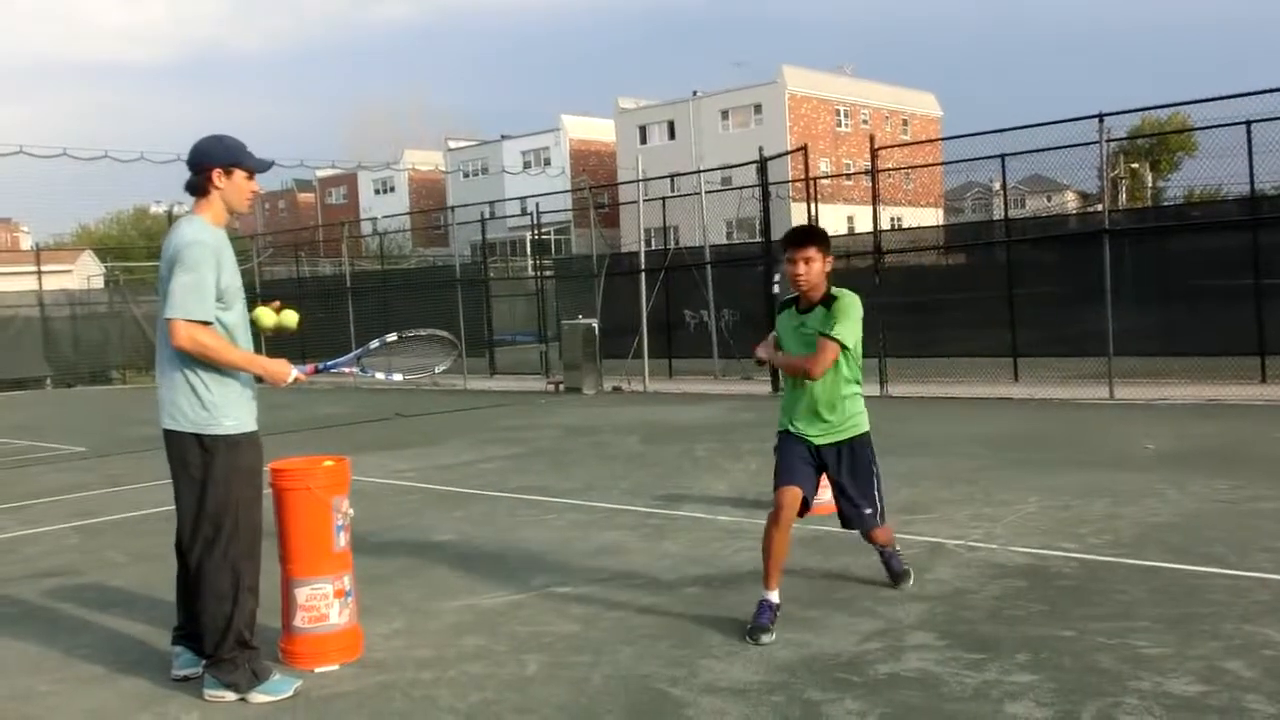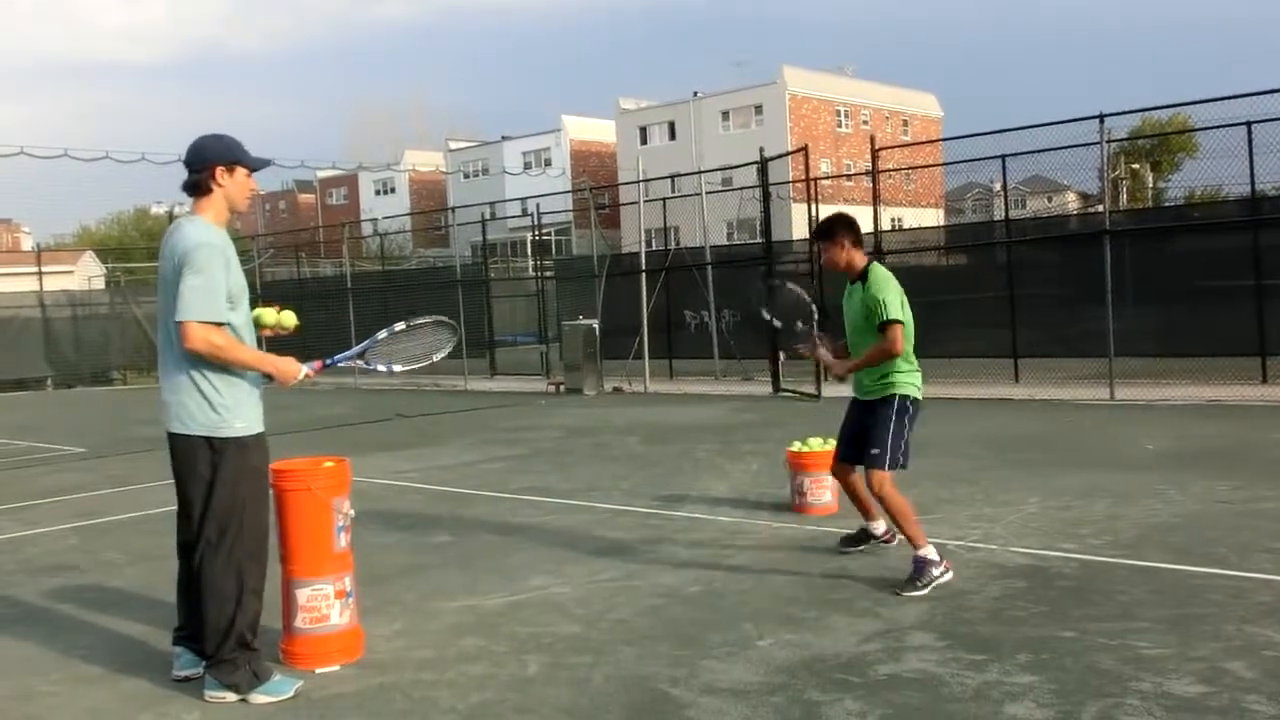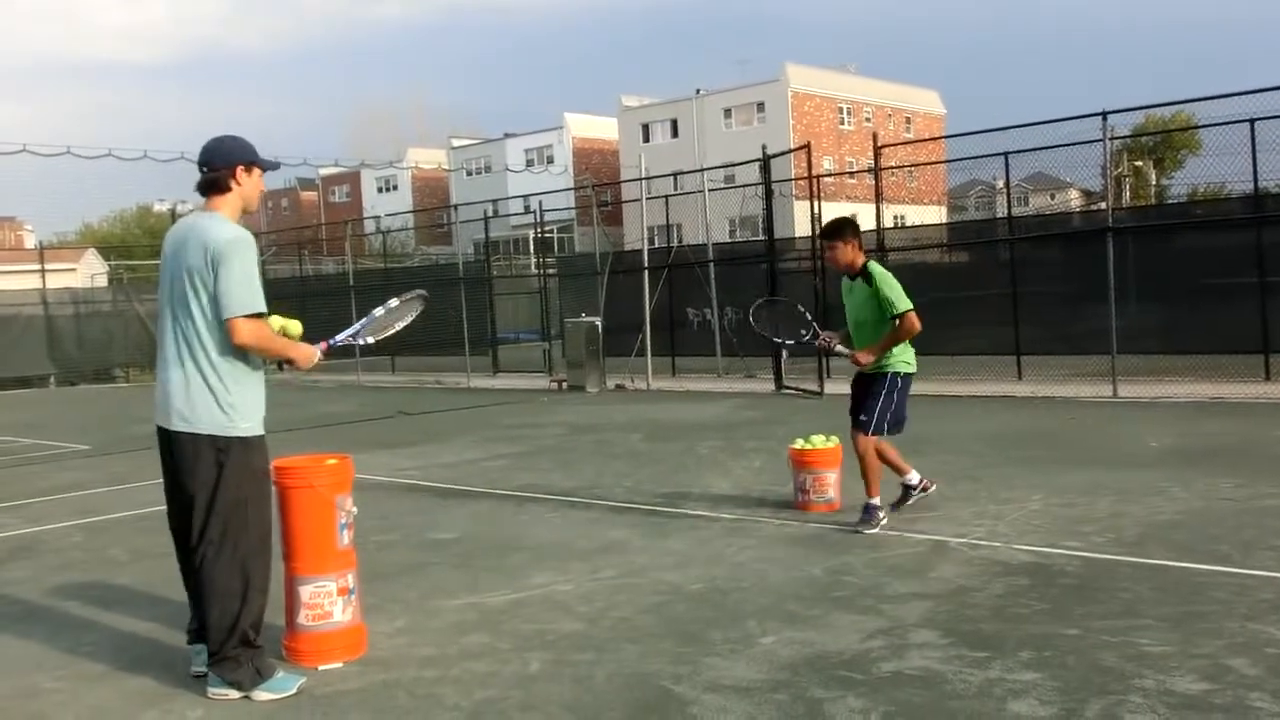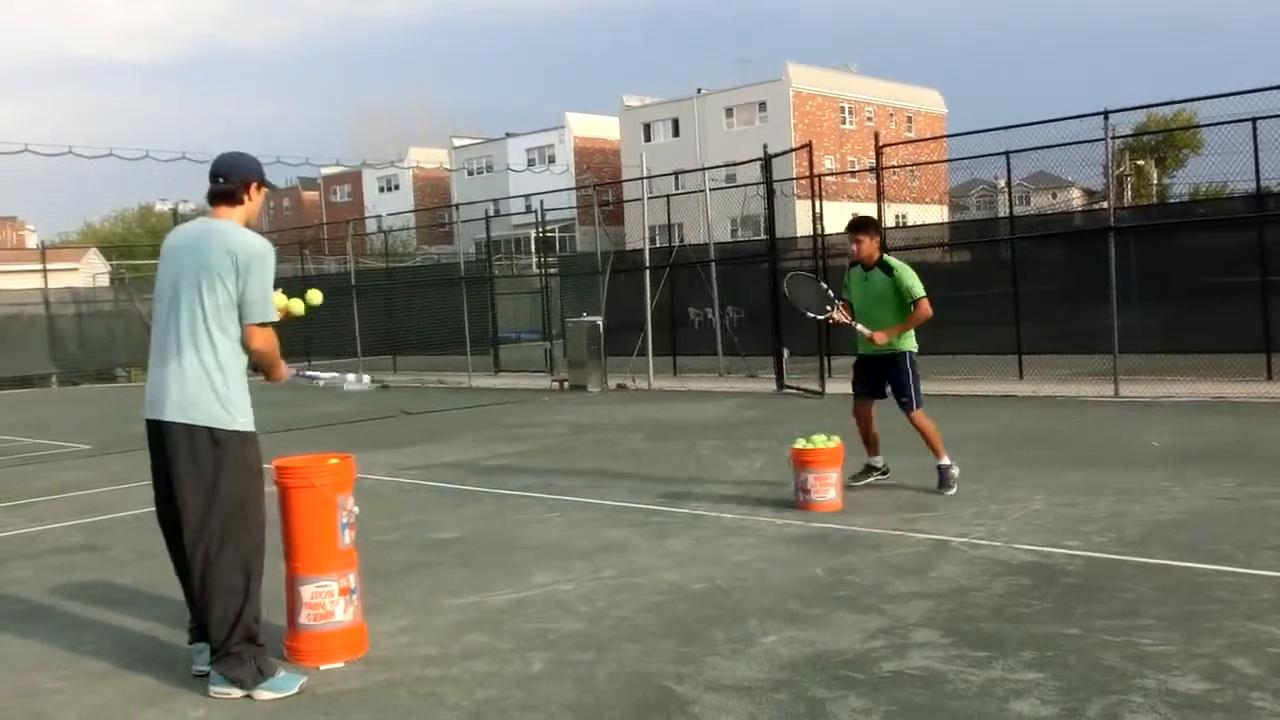
dt=0.5s
person 1, frame 1
left shoulder: (201, 236)
right shoulder: (199, 242)
right elbow: (185, 333)
left wrist: (251, 317)
right wrist: (263, 366)
left hip: (201, 420)
right hip: (216, 423)
left knee: (202, 538)
right knee: (230, 543)
left ankle: (193, 646)
right ankle: (230, 668)
person 1, frame 2
left shoulder: (184, 234)
right shoulder: (205, 243)
right elbow: (198, 336)
left wrist: (251, 322)
right wrist: (270, 363)
left hip: (194, 418)
right hip: (222, 423)
left knee: (203, 539)
right knee: (236, 544)
left ankle: (193, 646)
right ankle: (232, 670)
person 1, frame 3
left shoulder: (180, 233)
right shoulder: (231, 239)
right elbow: (242, 332)
left wrist: (267, 333)
right wrist: (293, 350)
left hip: (179, 413)
right hip: (221, 419)
left knee: (198, 536)
right knee: (237, 541)
left ankle: (206, 642)
right ankle: (234, 667)
person 1, frame 4
left shoulder: (177, 239)
right shoulder: (251, 247)
right elbow: (257, 339)
left wrist: (263, 306)
right wrist: (275, 368)
left hip: (164, 407)
right hip: (214, 413)
left knee: (189, 531)
right knee: (232, 538)
left ankle: (207, 641)
right ankle: (235, 664)
person 2, frame 1
left shoulder: (846, 304)
right shoulder: (784, 313)
left elbow: (815, 368)
left wrist: (768, 355)
left hip: (847, 431)
right hip: (798, 430)
left knee: (872, 529)
right knee: (783, 506)
left ankle: (888, 548)
right ankle: (769, 600)
person 2, frame 2
left shoulder: (877, 282)
right shoulder: (855, 285)
left elbow: (892, 344)
left wrist: (845, 367)
right wrist: (832, 351)
left hip: (895, 391)
right hip: (867, 393)
left knee: (876, 479)
right knee: (842, 469)
left ankle: (930, 561)
right ankle: (876, 528)
person 2, frame 3
left shoulder: (879, 278)
right shoulder: (848, 281)
left elbow: (912, 325)
left wrist: (872, 352)
right wrist: (839, 338)
left hip: (891, 369)
right hip: (870, 369)
left knee: (863, 440)
right knee: (865, 437)
left ankle: (873, 506)
right ankle: (914, 481)
person 2, frame 4
left shoulder: (897, 271)
right shoulder: (852, 271)
left elbow: (924, 310)
right elbow: (849, 305)
left wrist: (887, 334)
right wrist: (842, 314)
left hip: (899, 351)
right hip: (869, 352)
left knee: (914, 415)
right knee: (861, 409)
left ankle: (945, 465)
right ankle: (877, 464)
